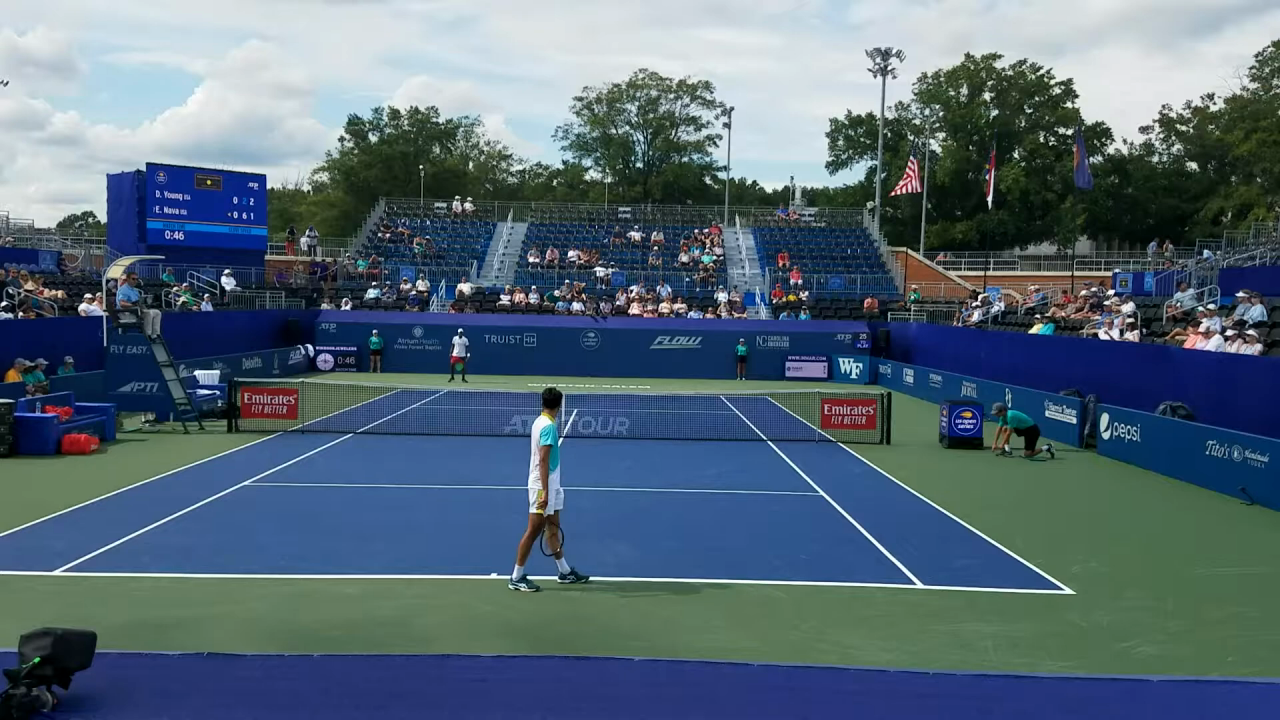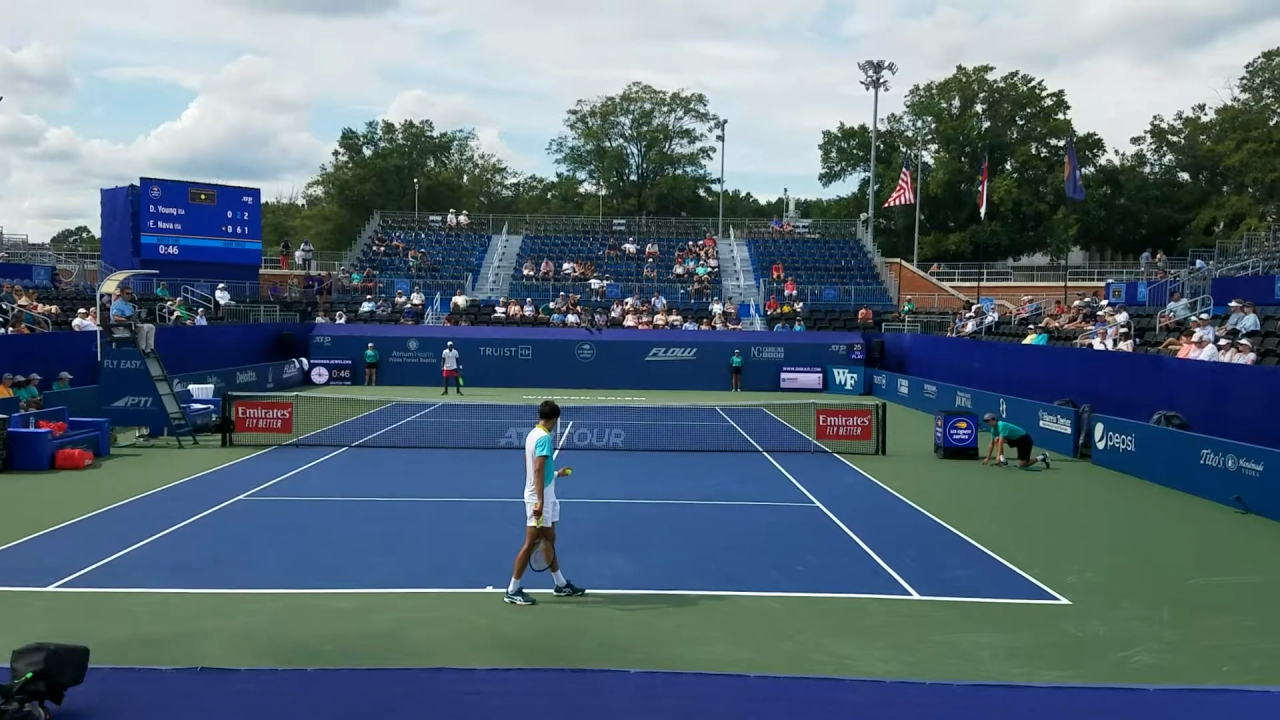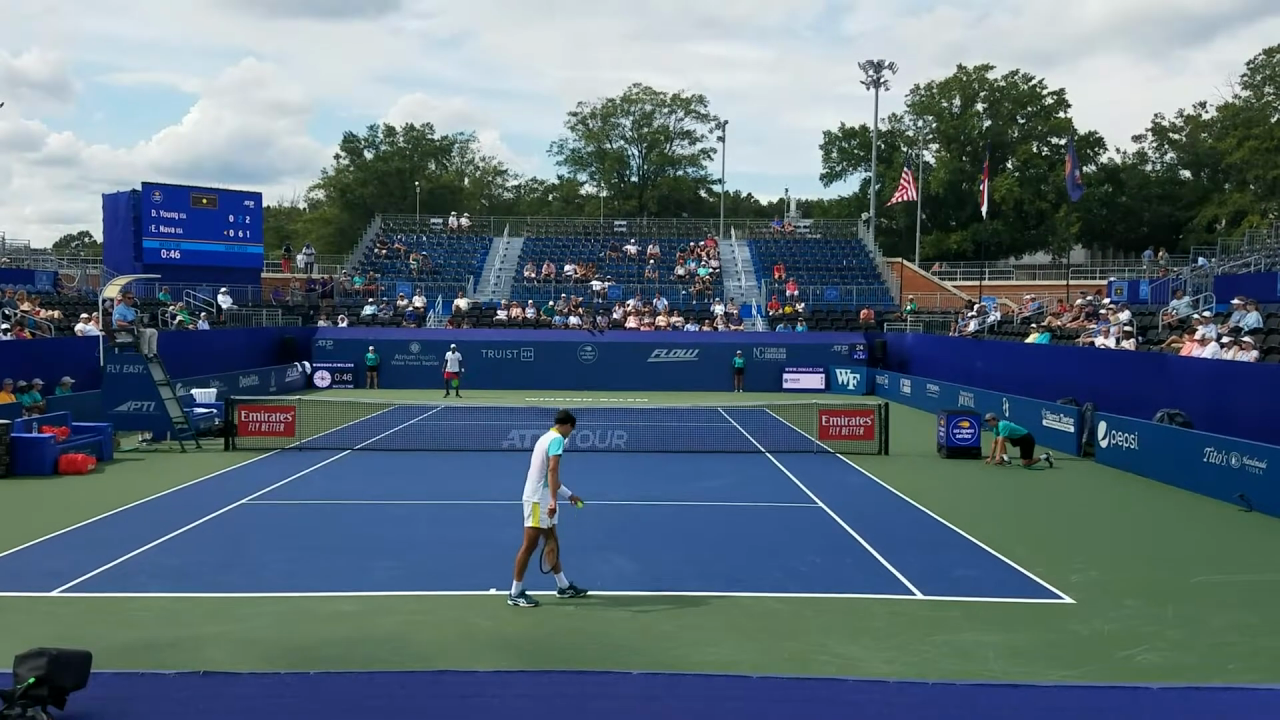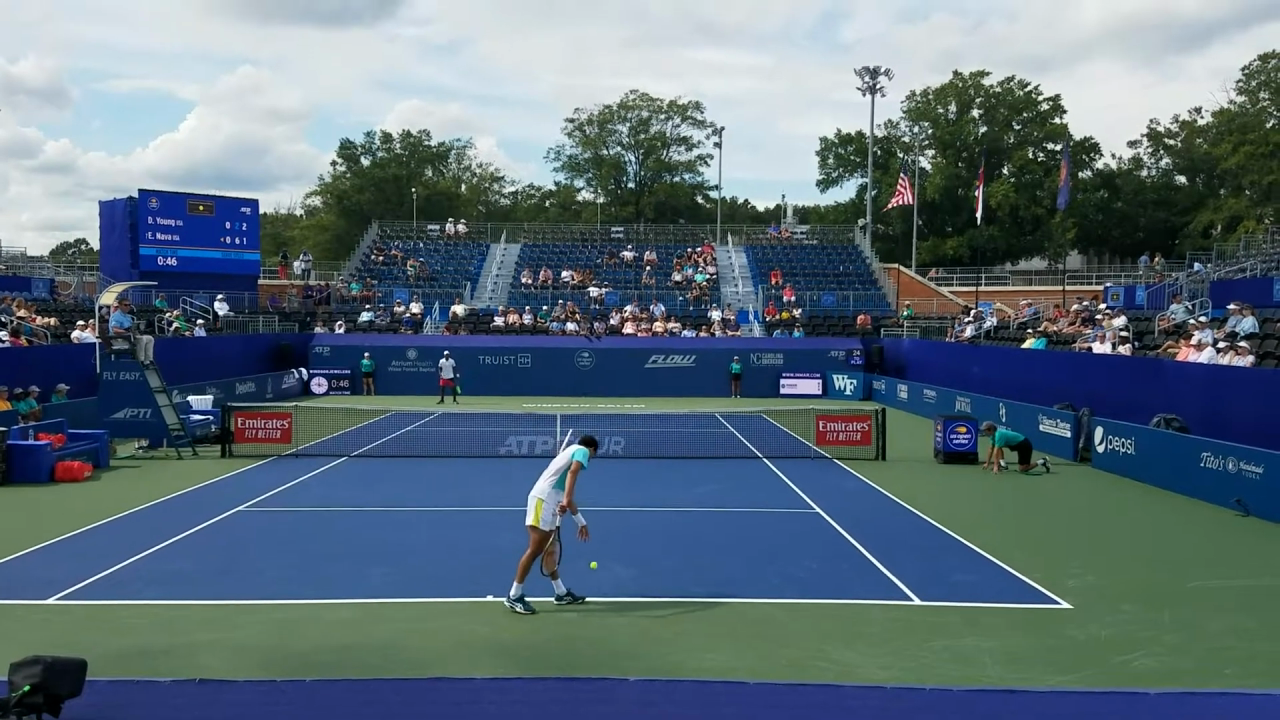
dt=0.4s
person 1, frame 1
left shoulder: (540, 422)
right shoulder: (549, 426)
right elbow: (543, 461)
right wrist: (544, 492)
left hip: (551, 486)
right hip: (542, 487)
left knee: (554, 529)
right knee: (534, 531)
left ankle: (565, 572)
right ankle: (516, 577)
person 1, frame 2
left shoulder: (534, 434)
right shoulder: (544, 437)
right elbow: (537, 470)
left wrist: (556, 473)
right wrist: (540, 502)
left hip: (546, 497)
right hip: (539, 499)
left knee: (549, 541)
right knee: (531, 544)
left ankle: (561, 584)
right ankle: (512, 591)
person 1, frame 3
left shoulder: (547, 438)
right shoulder: (557, 438)
right elbow: (553, 469)
left wrist: (569, 495)
right wrist: (553, 500)
left hip: (544, 499)
right hip: (538, 500)
left knee: (552, 543)
right knee: (530, 546)
left ankle: (564, 587)
right ankle: (515, 593)
person 1, frame 4
left shoulder: (571, 452)
right shoulder: (582, 450)
left elbow: (570, 502)
right elbow: (573, 471)
left wrist: (582, 523)
right wrist: (566, 500)
left hip: (550, 501)
right hip: (542, 499)
left knee: (549, 549)
right knee: (534, 549)
left ankle: (561, 593)
right ankle: (514, 596)
